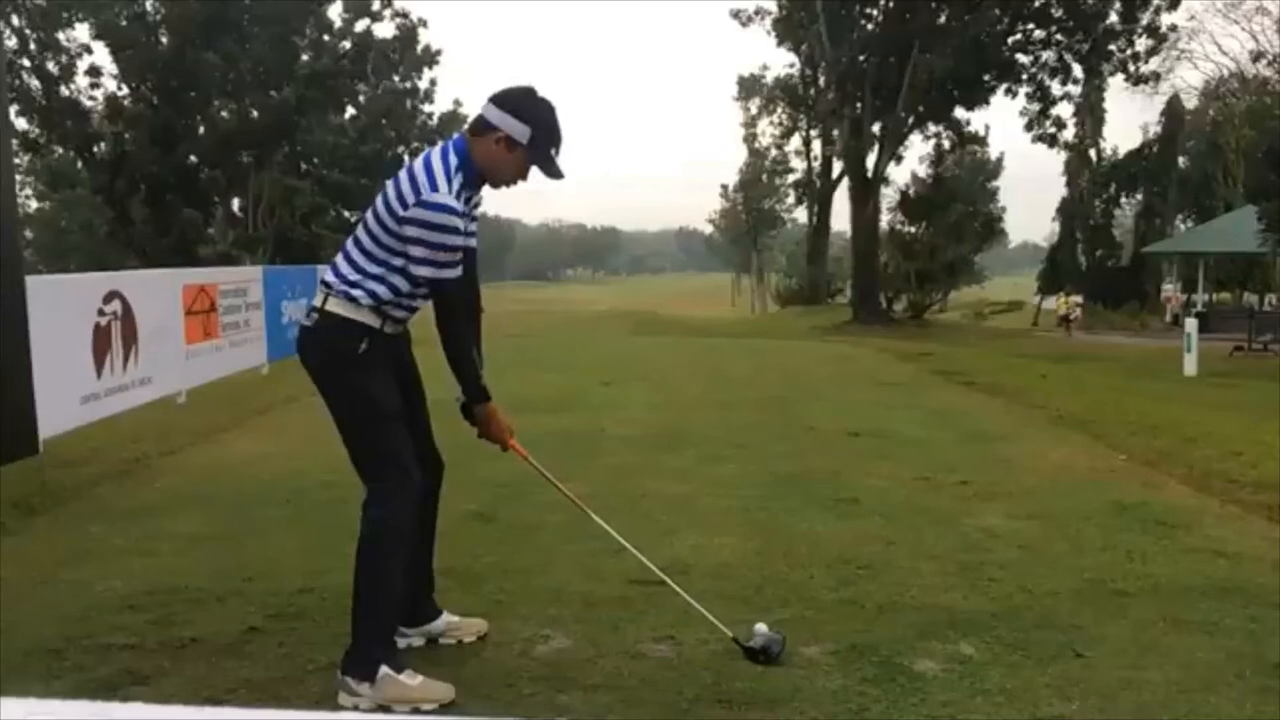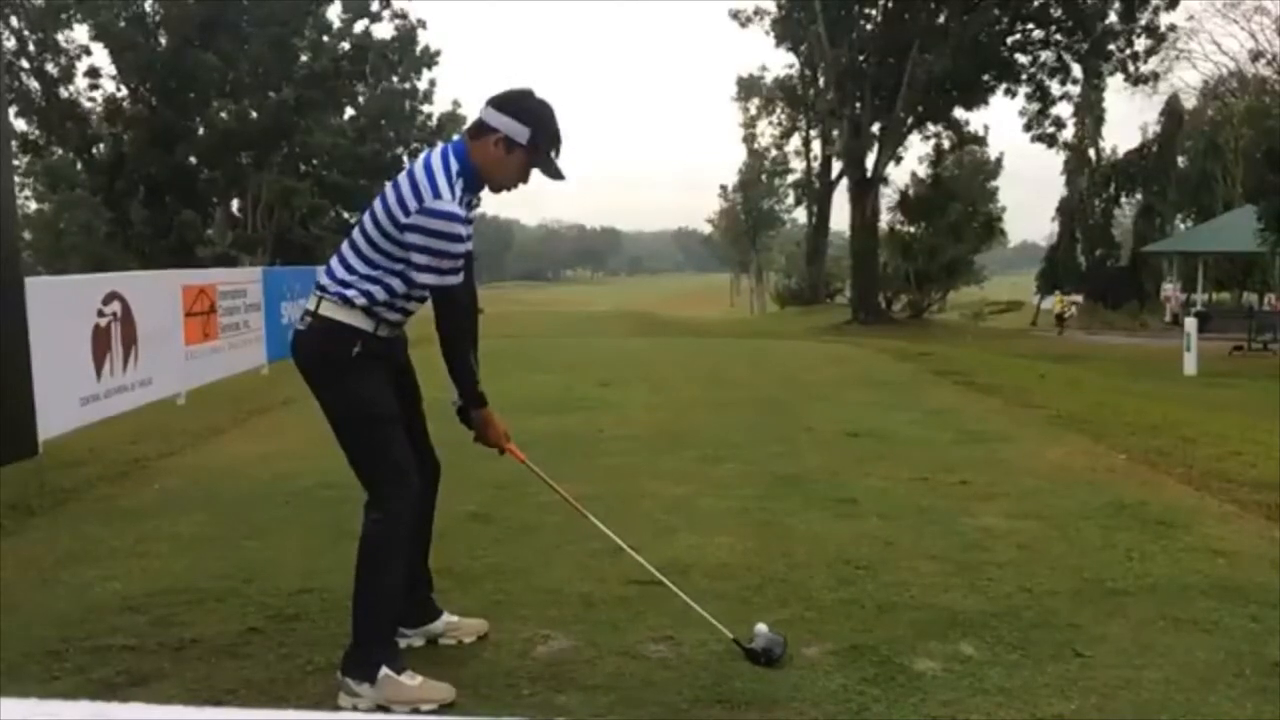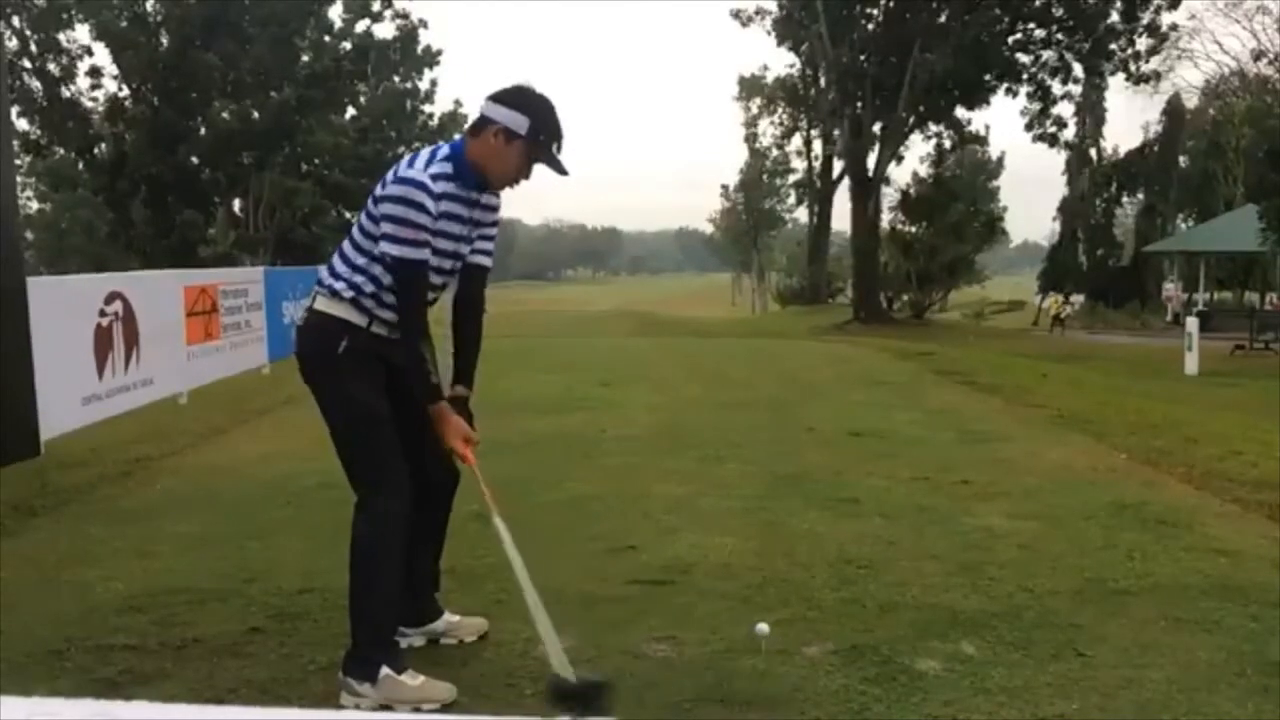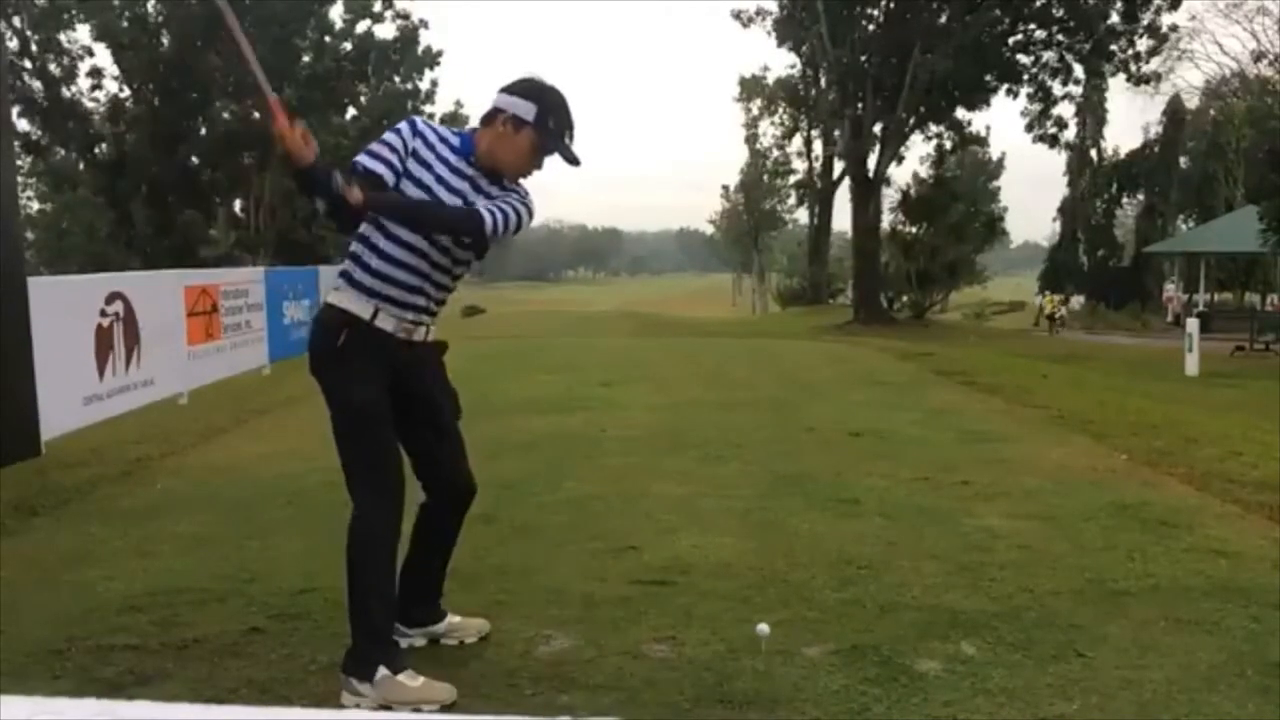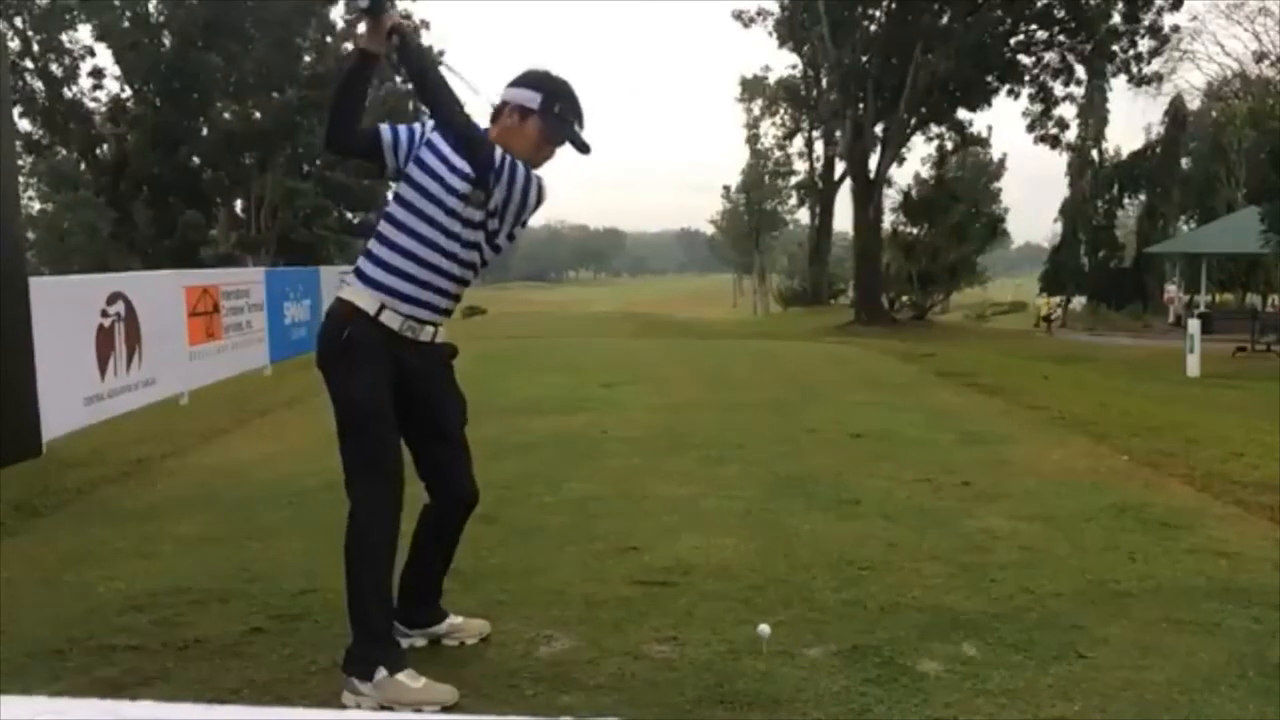
dt=1s
person 1, frame 1
left shoulder: (457, 174)
right shoulder: (438, 198)
left elbow: (465, 295)
right elbow: (449, 310)
left wrist: (477, 391)
right wrist: (479, 400)
left hip: (379, 335)
right hip: (345, 340)
left knee: (424, 470)
right knee: (395, 486)
left ankle: (415, 612)
right ankle: (367, 669)
person 1, frame 2
left shoulder: (452, 171)
right shoulder: (440, 203)
left elbow: (463, 296)
right elbow: (449, 316)
left wrist: (472, 395)
right wrist: (476, 405)
left hip: (373, 336)
right hip: (339, 342)
left knee: (421, 473)
right knee: (395, 490)
left ankle: (413, 612)
right ankle: (367, 670)
person 1, frame 3
left shoulder: (484, 198)
right shoulder: (418, 184)
left elbow: (469, 300)
right elbow: (409, 304)
left wrist: (461, 396)
right wrist: (436, 405)
left hip: (389, 342)
right hip: (341, 339)
left knee: (436, 475)
right knee: (386, 490)
left ankle: (415, 611)
right ankle: (368, 670)
person 1, frame 4
left shoulder: (513, 205)
right shoulder: (416, 136)
left elbow: (448, 224)
right elbow: (348, 206)
left wrist: (360, 198)
right wrist: (316, 172)
left hip: (412, 347)
right hip: (351, 334)
left knee: (453, 484)
right knee: (380, 493)
left ankle: (416, 613)
right ankle: (369, 668)
person 1, frame 5
left shoulder: (526, 187)
right shoulder: (428, 139)
left elbow: (458, 126)
right elbow: (341, 139)
left wrist: (402, 41)
right wrist: (369, 50)
left hip: (421, 348)
right hip: (360, 332)
left knee: (455, 489)
right knee: (378, 492)
left ankle: (417, 613)
right ankle: (371, 667)
